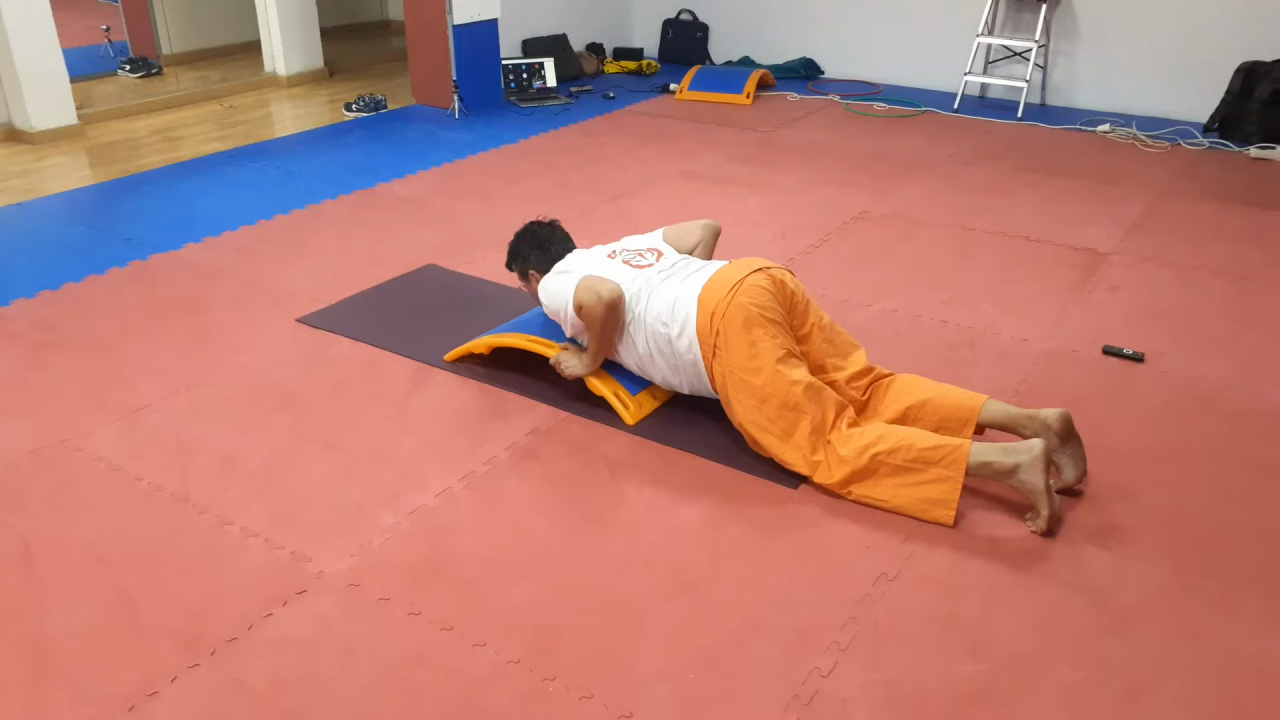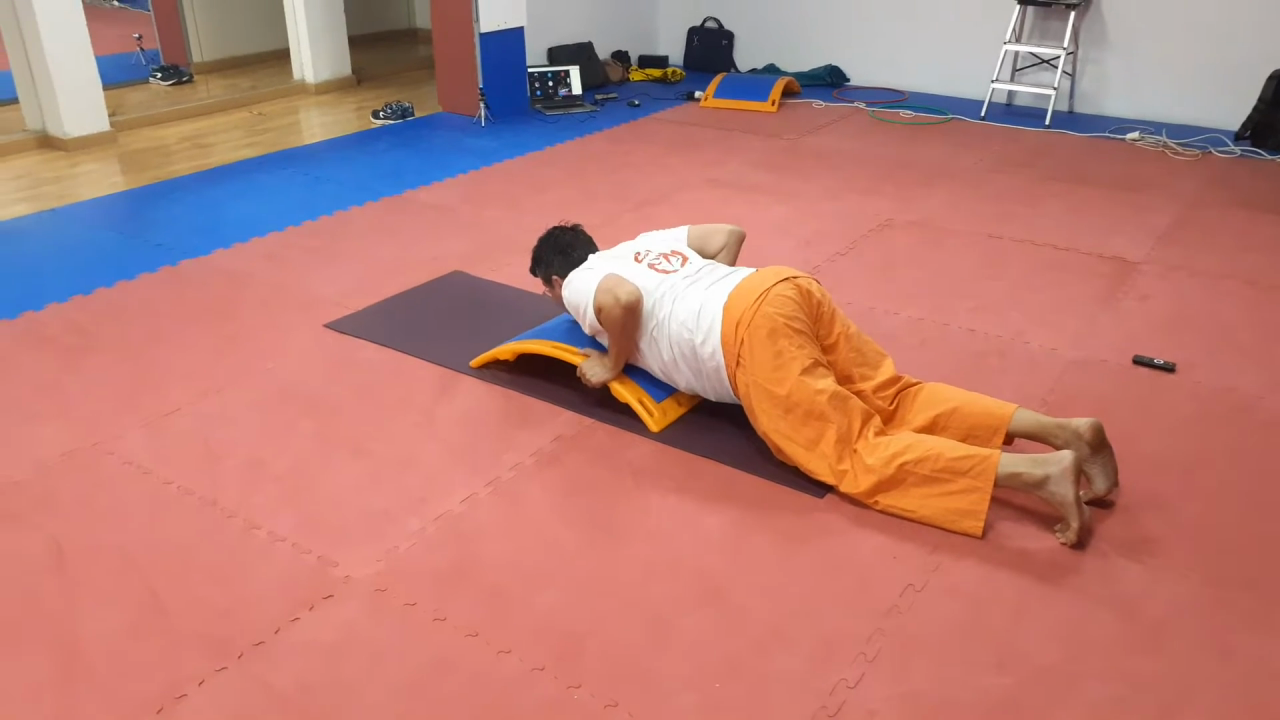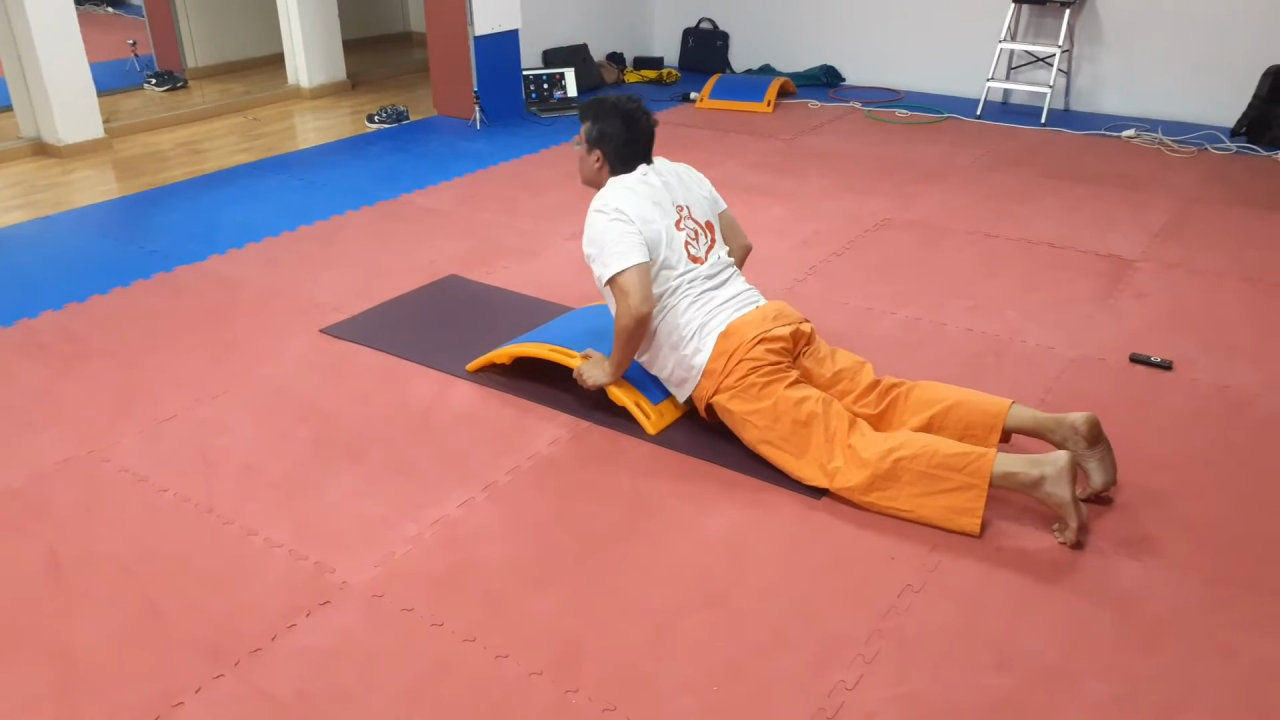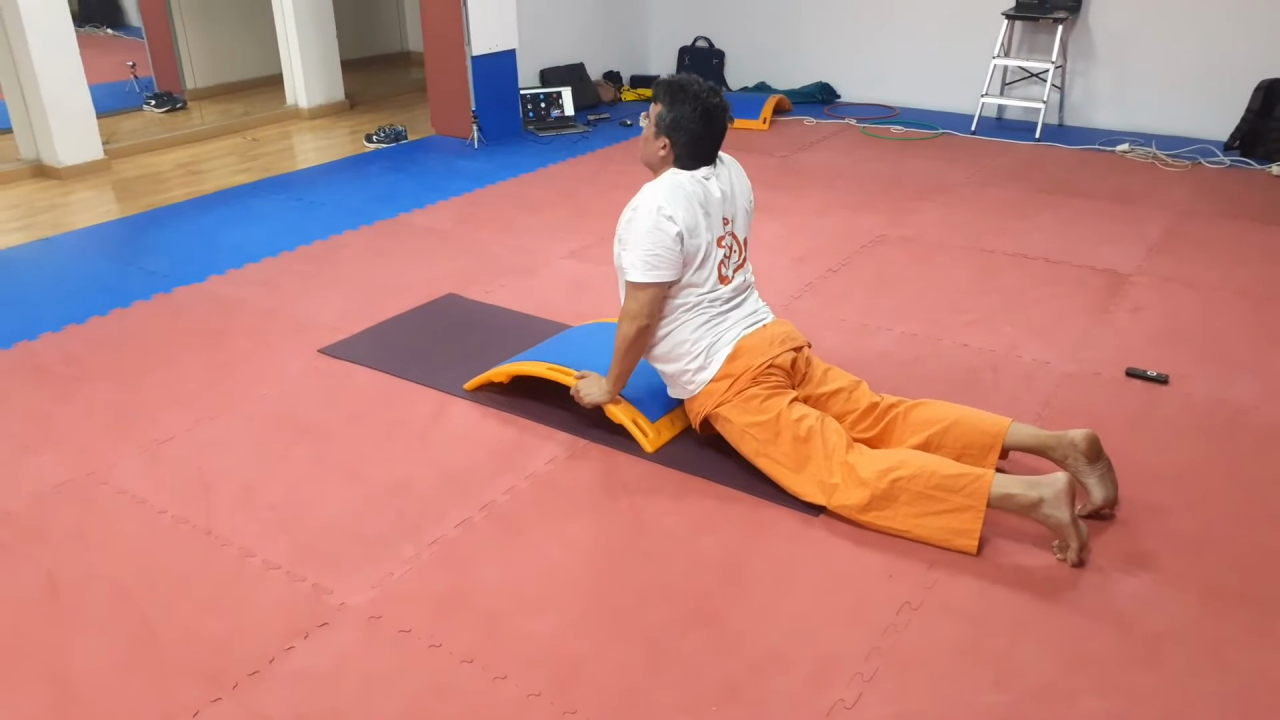
dt=1s
person 1, frame 1
left shoulder: (557, 286)
right shoulder: (621, 247)
left elbow: (602, 297)
right elbow: (705, 229)
left wrist: (592, 360)
left hip: (727, 322)
right hip: (759, 277)
left knee: (831, 446)
right knee: (868, 392)
left ankle: (1013, 460)
right ankle: (1033, 422)
person 1, frame 2
left shoulder: (580, 286)
right shoulder: (645, 243)
left elbow: (620, 299)
right elbow: (730, 234)
left wrist: (613, 364)
left hip: (751, 332)
right hip: (783, 286)
left knee: (856, 455)
right knee: (897, 401)
left ankle: (1043, 472)
right ankle: (1064, 430)
person 1, frame 3
left shoulder: (607, 213)
right shoulder: (680, 174)
left elbow: (636, 307)
left wrist: (613, 368)
left hip: (732, 365)
right hip: (772, 320)
left knee: (850, 457)
right knee: (891, 404)
left ankle: (1034, 472)
right ankle: (1060, 426)
person 1, frame 4
left shoulder: (653, 209)
right shoulder: (729, 173)
left elbow: (639, 318)
left wrist: (610, 386)
left hip: (727, 378)
right hip: (770, 340)
left knee: (846, 474)
right knee: (886, 420)
left ankle: (1033, 493)
right ankle: (1060, 443)
